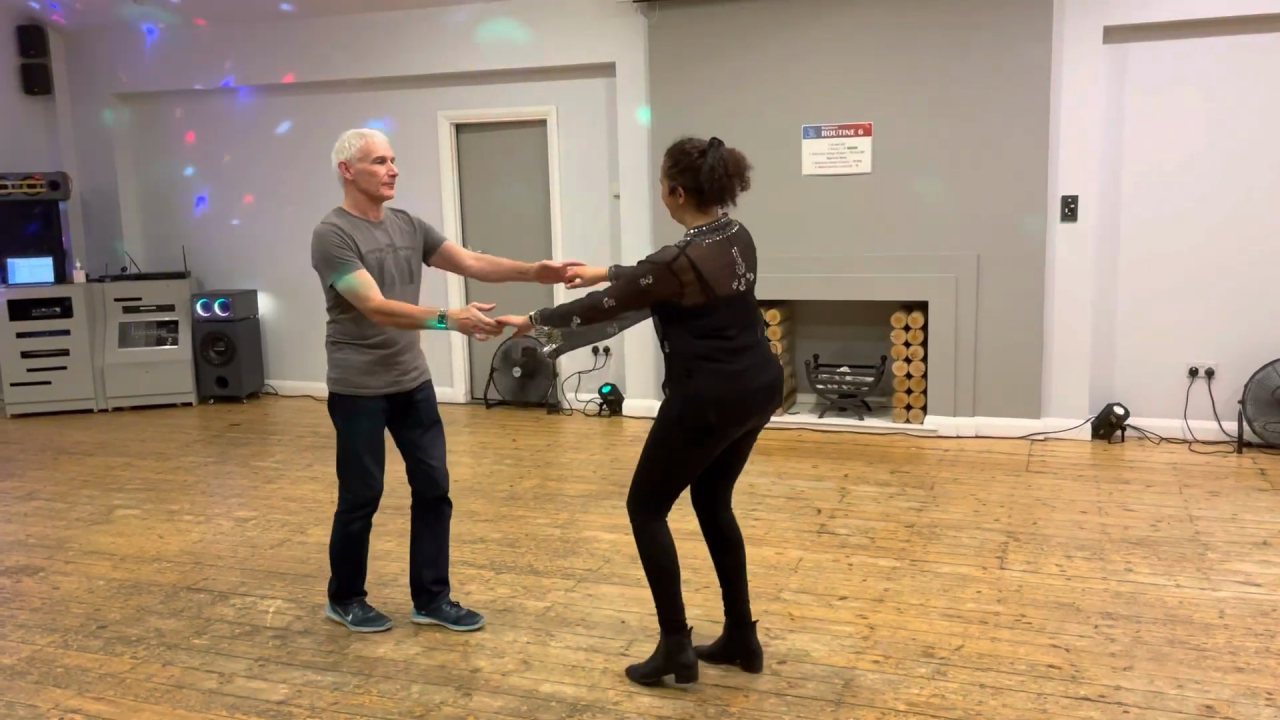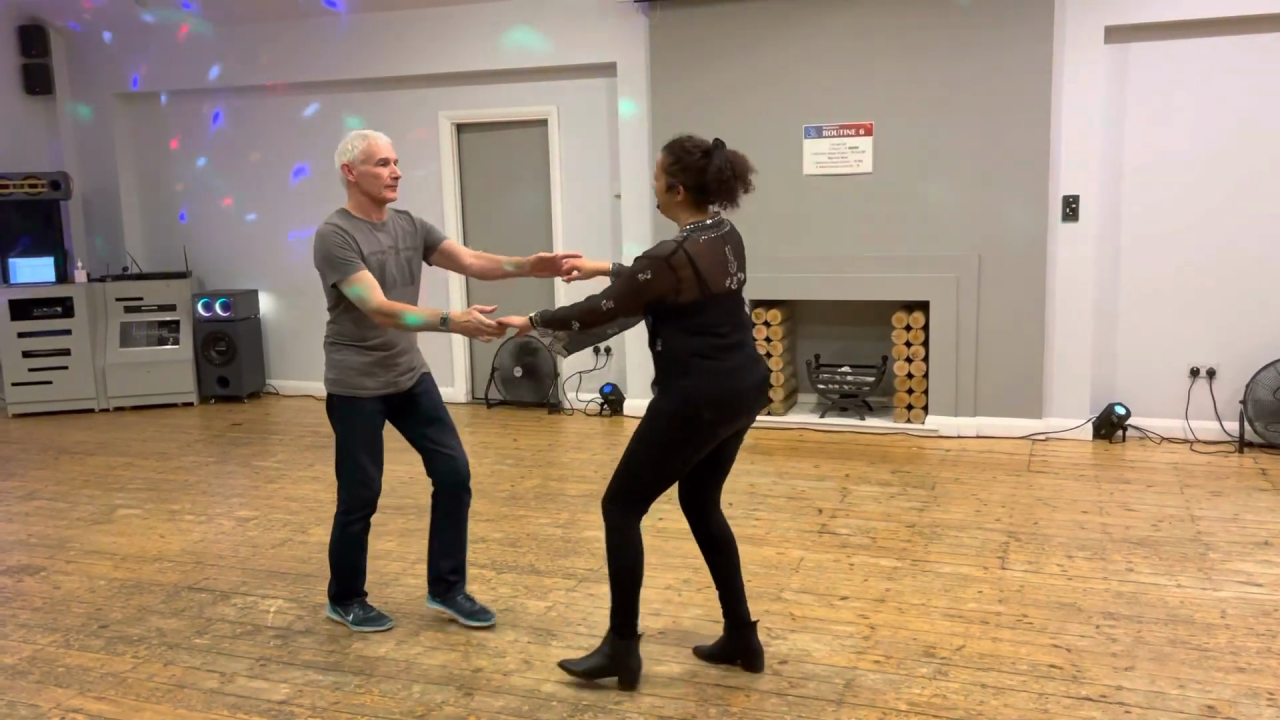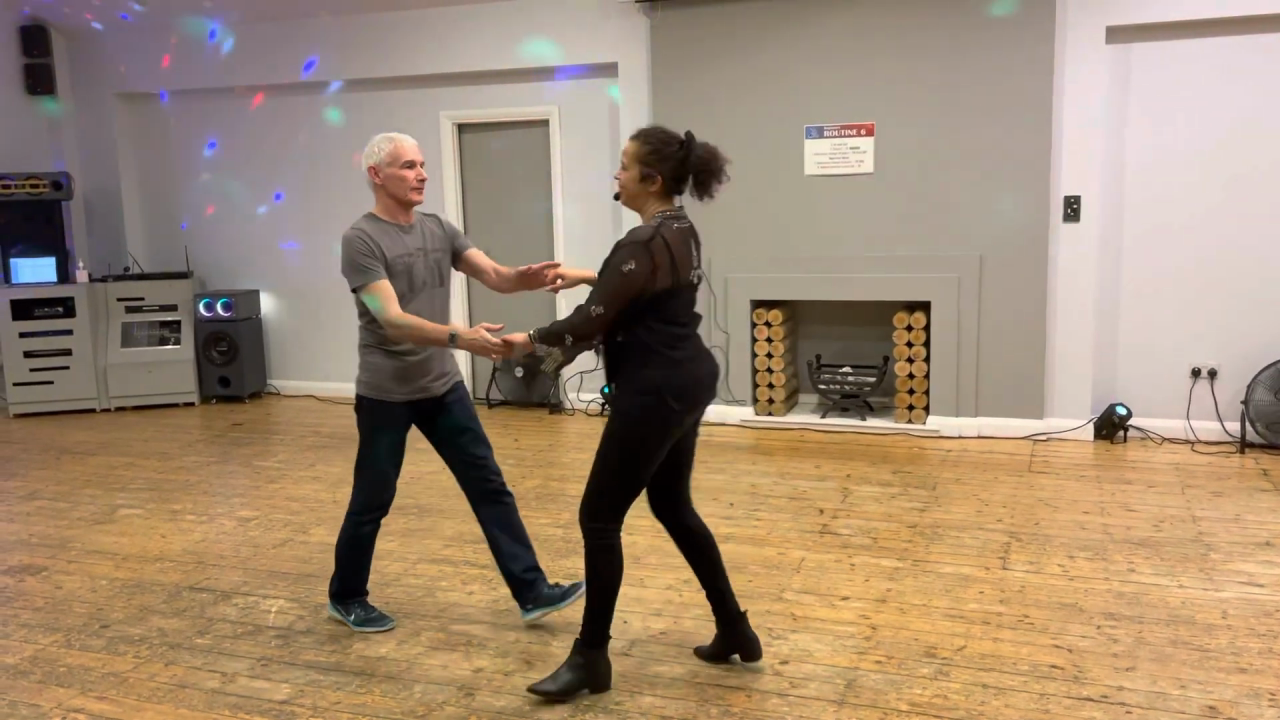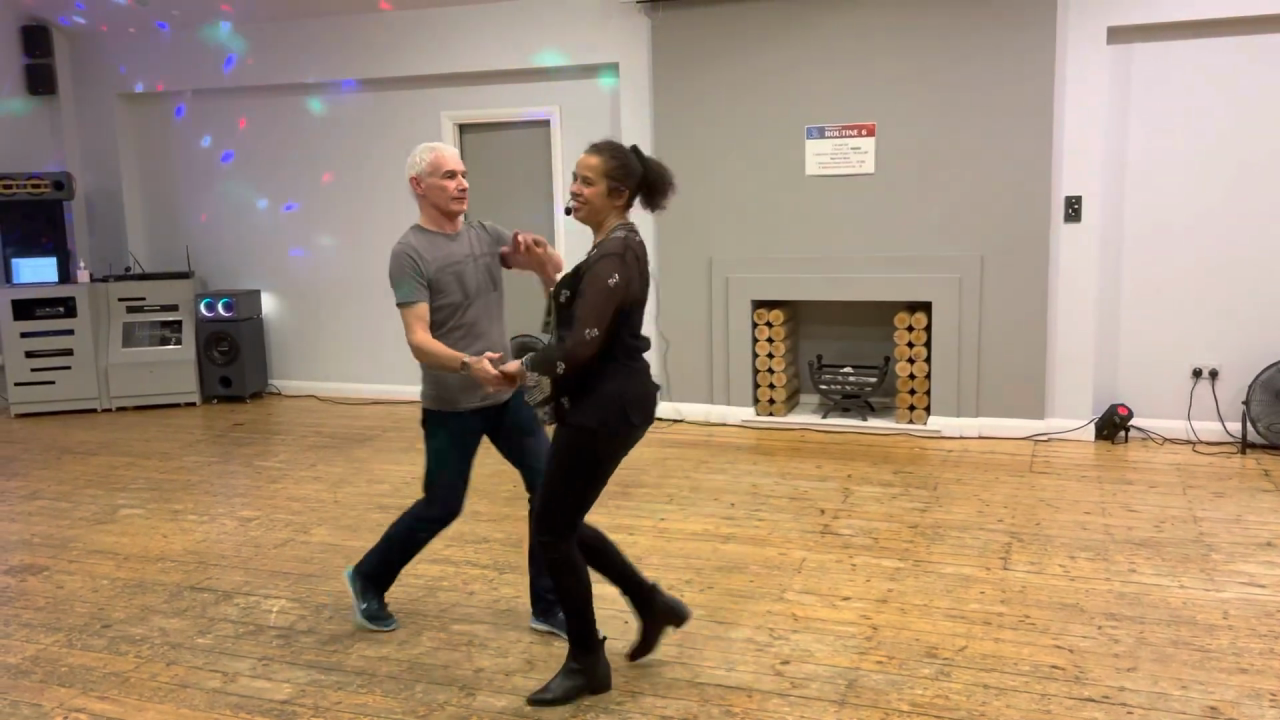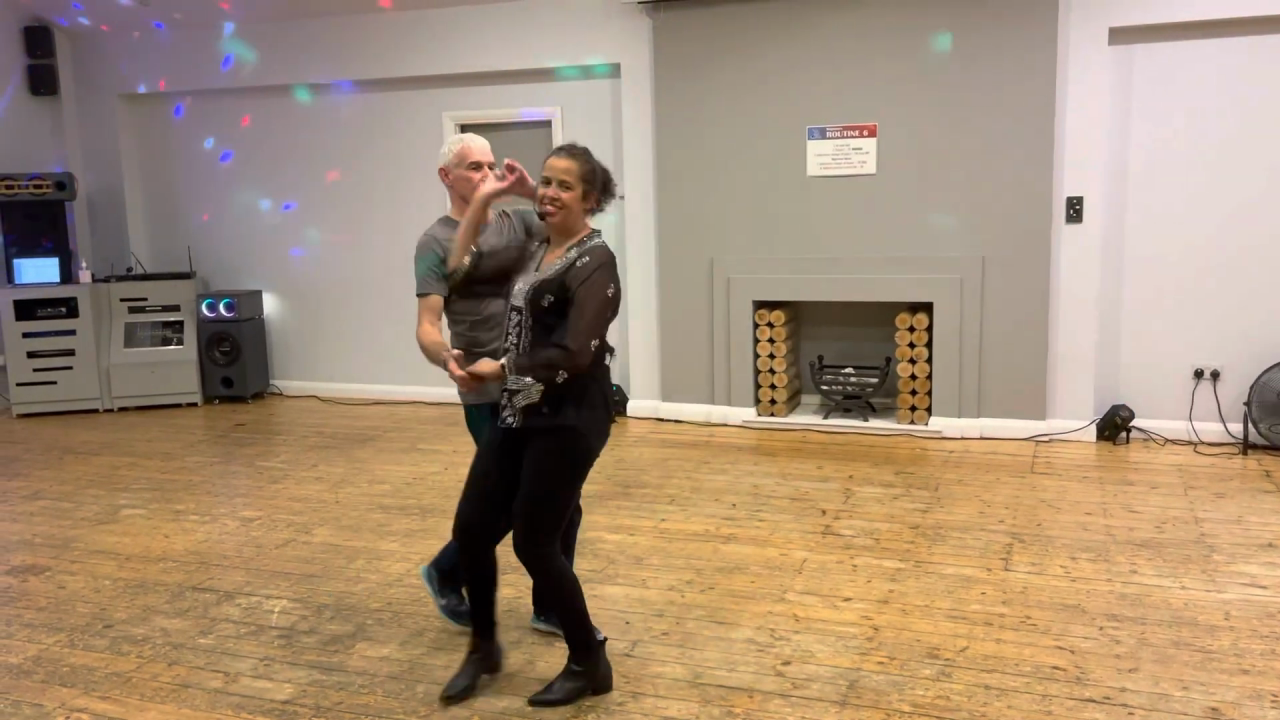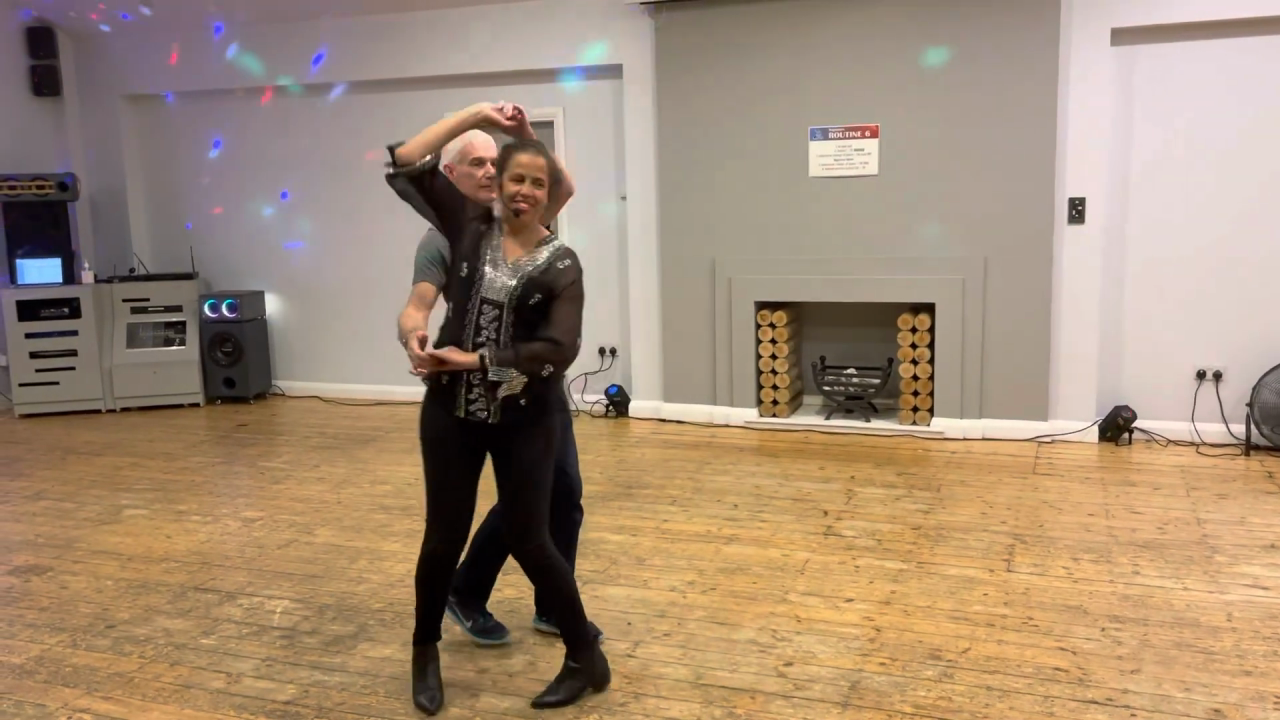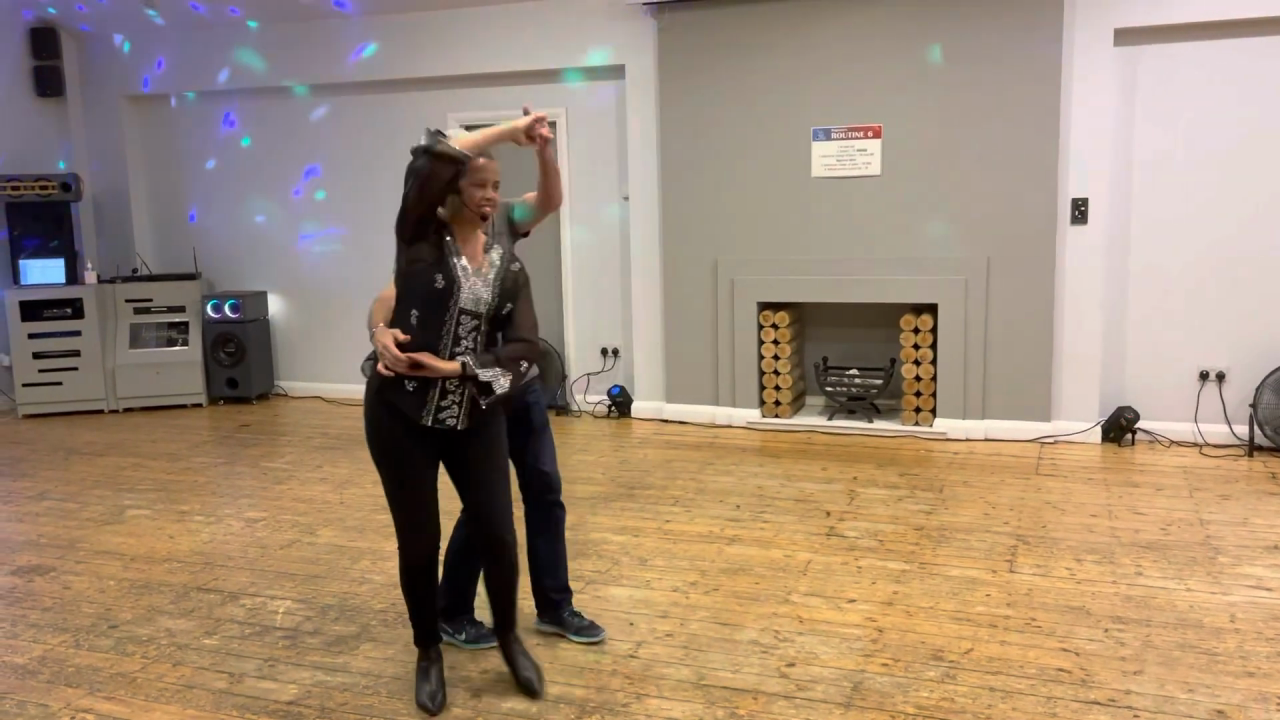
dt=0.2s
person 1, frame 1
left shoulder: (680, 259)
right shoulder: (737, 237)
left elbow: (605, 307)
left wrist: (531, 320)
right wrist: (604, 271)
left hip: (707, 399)
right hip: (758, 386)
left knee: (646, 506)
right knee: (712, 503)
left ankle: (676, 648)
right ankle: (741, 637)
person 1, frame 2
left shoulder: (673, 255)
right shoulder: (725, 237)
left elbow: (604, 311)
left wrist: (531, 322)
right wrist: (606, 267)
left hip: (698, 397)
right hip: (743, 384)
left knee: (622, 505)
right knee: (701, 505)
left ankle: (622, 648)
right ankle: (741, 637)
person 1, frame 3
left shoulder: (645, 241)
right shoulder: (677, 231)
left elbow: (591, 322)
left wrist: (530, 338)
right wrist: (587, 277)
left hip: (656, 391)
right hip: (683, 380)
left knee: (598, 516)
right knee: (671, 506)
left ankle: (590, 658)
right ankle: (735, 631)
person 1, frame 4
left shoulder: (619, 252)
right shoulder: (602, 246)
left elbow: (579, 342)
left wrist: (521, 367)
right wrist: (547, 270)
left hip: (605, 407)
right hip: (580, 404)
left knee: (551, 529)
right knee: (560, 522)
left ankle: (587, 664)
right ankle: (652, 603)
person 1, frame 5
left shoulder: (596, 262)
right shoulder: (531, 249)
left elbow: (574, 353)
right elbow: (458, 275)
left wrist: (499, 368)
right wrist: (482, 205)
left hip: (569, 419)
right hip: (516, 415)
left knee: (533, 542)
right knee: (471, 533)
left ankle: (588, 663)
right ankle: (483, 648)
person 1, frame 6
left shoulder: (561, 264)
right shoulder: (470, 226)
left elbow: (558, 350)
right elbow: (407, 171)
left wrist: (477, 362)
right wrist: (478, 117)
left hip: (523, 413)
right hip: (451, 405)
left knee: (528, 538)
right knee: (445, 535)
left ankle: (585, 661)
right ankle: (425, 654)
person 1, frame 7
left shoulder: (508, 265)
right shoulder: (419, 230)
left elbow: (522, 347)
right elbow: (429, 160)
left wrist: (456, 368)
right wrist: (510, 130)
left hip: (476, 413)
right hip: (402, 409)
left knee: (497, 536)
right knee: (419, 540)
left ankle: (509, 637)
right ankle: (429, 657)
person 2, frame 1
left shoulder: (409, 226)
right shoulder: (332, 235)
left elbow: (471, 263)
right elbow: (376, 309)
left wrist: (535, 270)
right wrist: (450, 319)
left hip: (411, 380)
right hip: (357, 388)
left knee: (433, 487)
right knee: (362, 495)
left ankle: (430, 598)
right ankle: (344, 598)
person 2, frame 2
left shoulder: (412, 226)
right shoulder: (334, 237)
left elbow: (473, 262)
right elbow: (379, 309)
left wrist: (530, 265)
right wrist: (452, 321)
left hip: (410, 378)
right hip: (356, 388)
left knee: (453, 473)
right knee: (360, 496)
left ankle: (447, 589)
right ankle: (345, 599)
person 2, frame 3
left shoulder: (439, 229)
right shoulder: (361, 241)
left elbow: (494, 277)
right elbow: (391, 319)
left wrist: (527, 279)
right wrist: (461, 335)
left hip: (441, 386)
right hip: (386, 393)
left knee: (486, 482)
right knee: (374, 496)
left ankle: (531, 590)
right ankle: (346, 597)
person 2, frame 4
left shoulder: (486, 234)
right shoulder: (410, 253)
left elbow: (550, 268)
right elbow: (420, 338)
left wrist: (535, 251)
right wrist: (469, 365)
left hip: (510, 392)
right hip: (453, 401)
right knee: (442, 505)
left ankle: (548, 605)
right ankle: (369, 579)
person 2, frame 5
left shoulder: (515, 221)
right shoulder: (437, 245)
right elbow: (428, 323)
left wrist: (531, 191)
right wrist: (442, 357)
right hip: (489, 394)
left ankle: (551, 606)
right ankle: (446, 573)
person 2, frame 6
right shoulder: (440, 240)
left elbow: (562, 192)
right elbow: (417, 304)
left wrist: (528, 139)
right wrist: (414, 337)
left knee: (567, 493)
left ankle: (554, 608)
right ankle: (465, 598)
person 2, frame 7
left shoulder: (499, 215)
left elbow: (548, 204)
right elbow: (388, 297)
left wrist: (543, 153)
right wrist: (381, 331)
left hip: (521, 380)
left knee: (546, 490)
left ankle: (555, 607)
right ankle: (452, 614)
